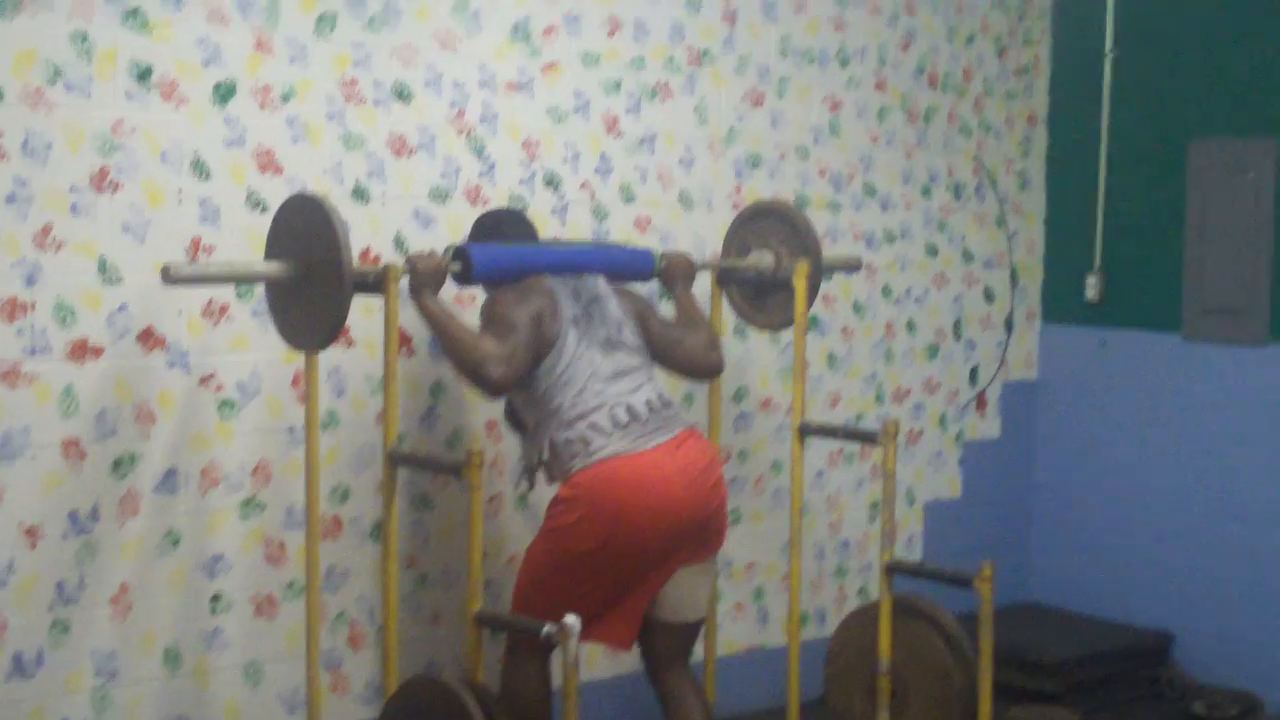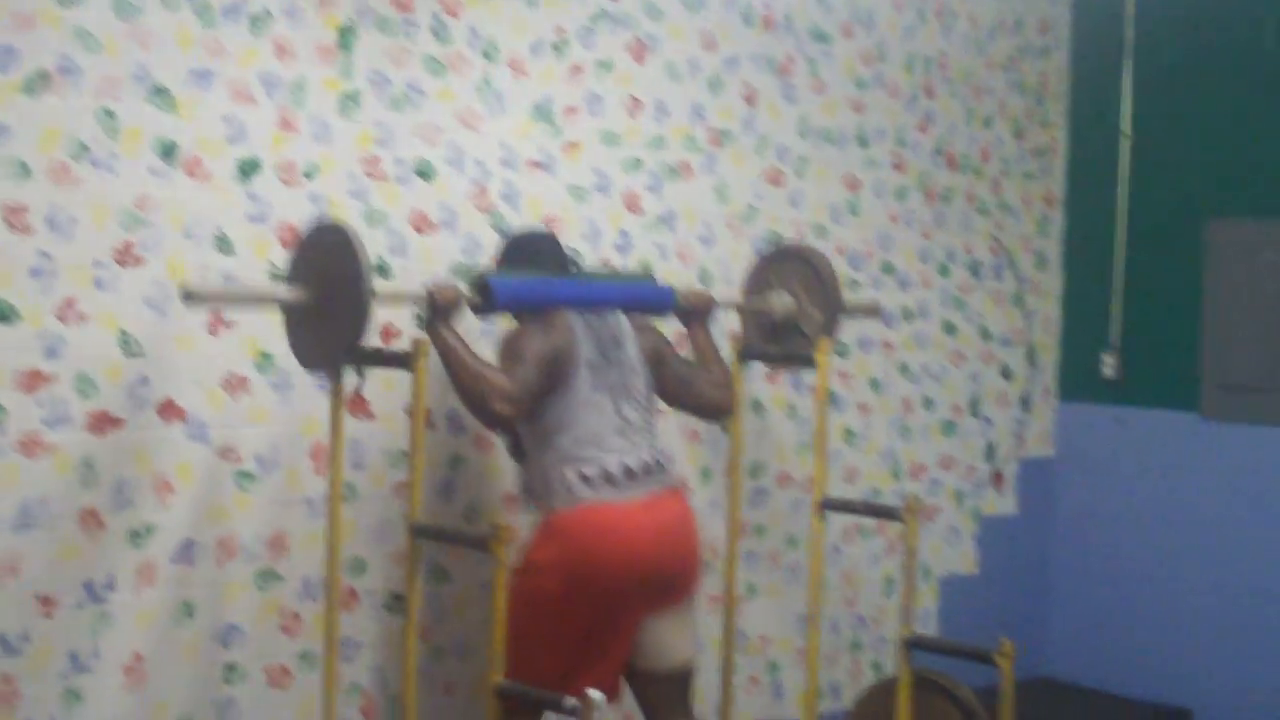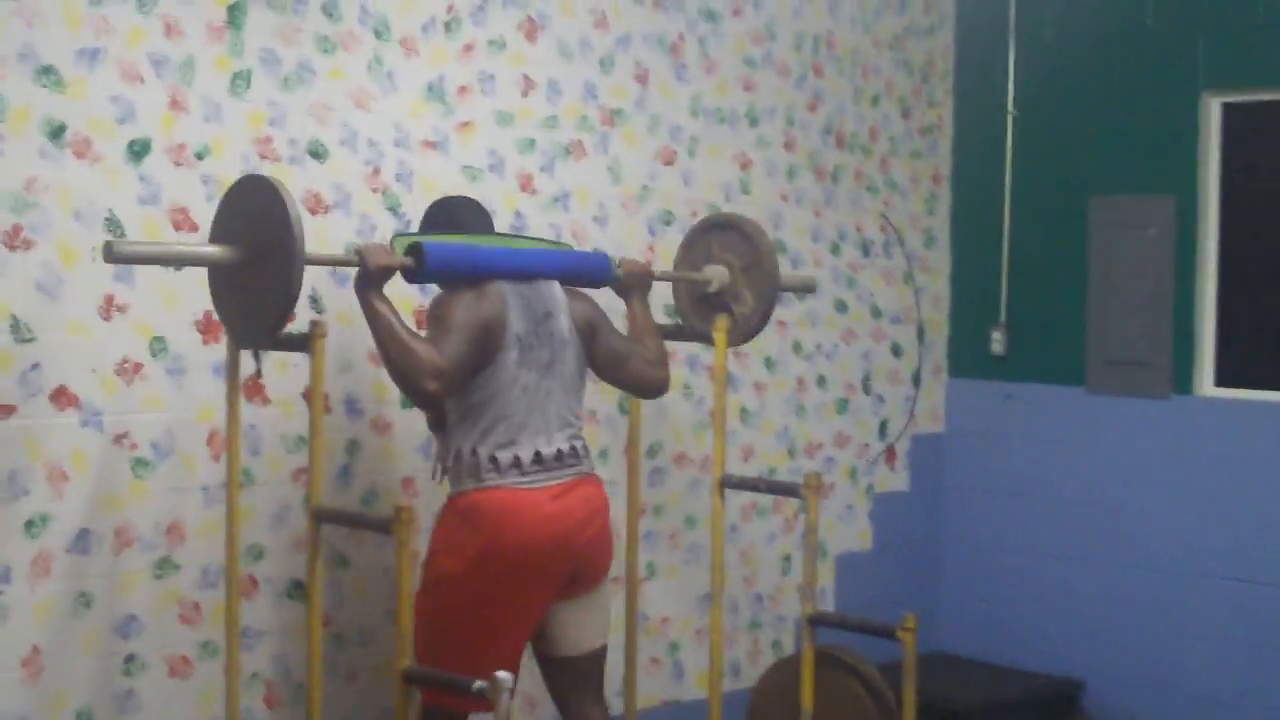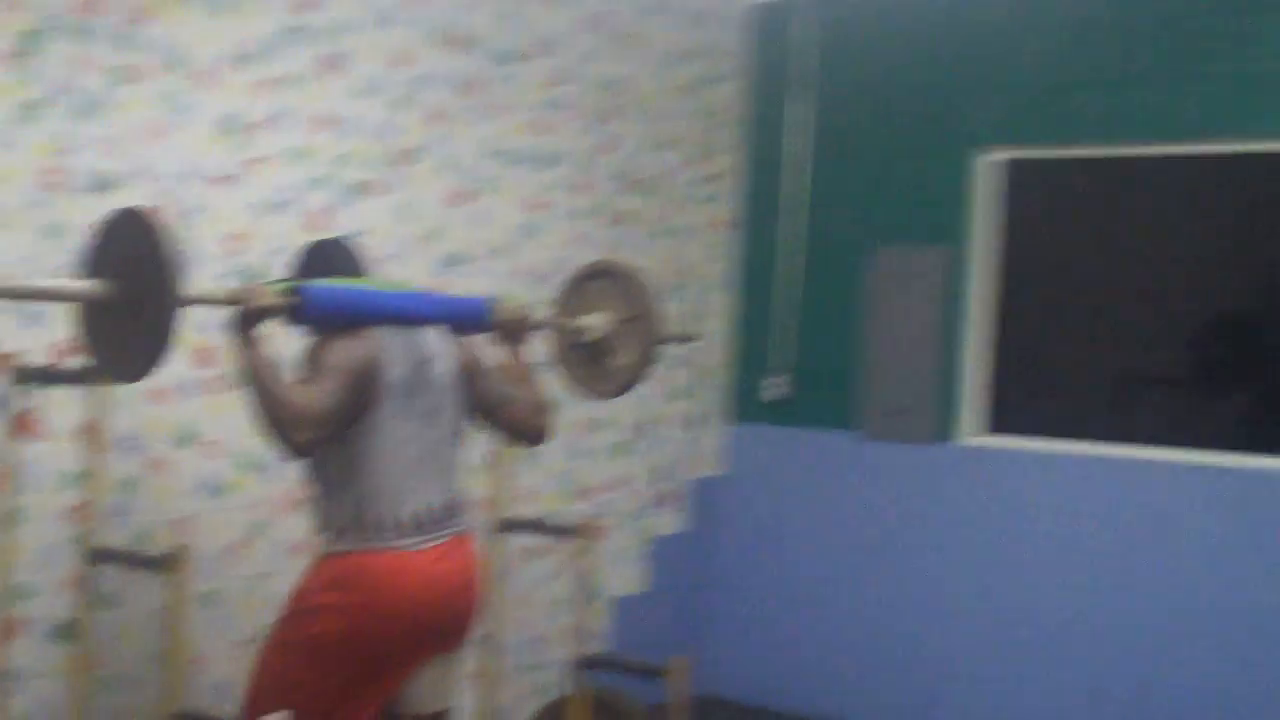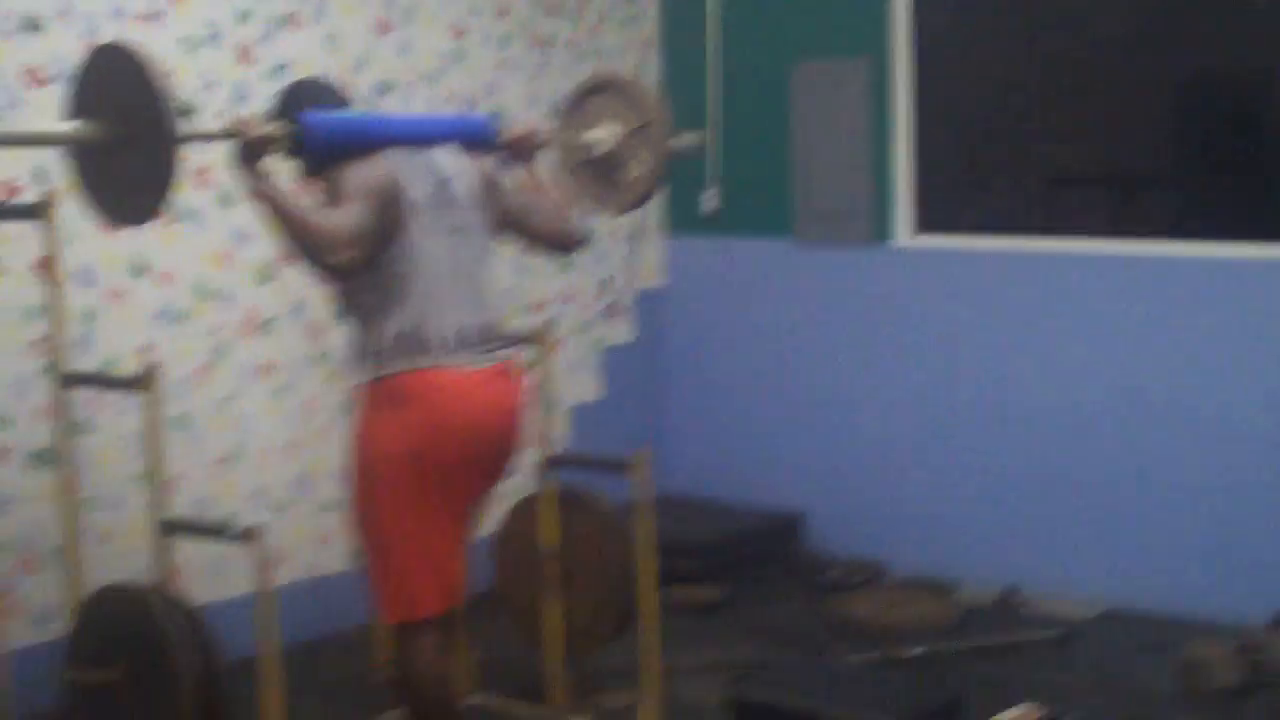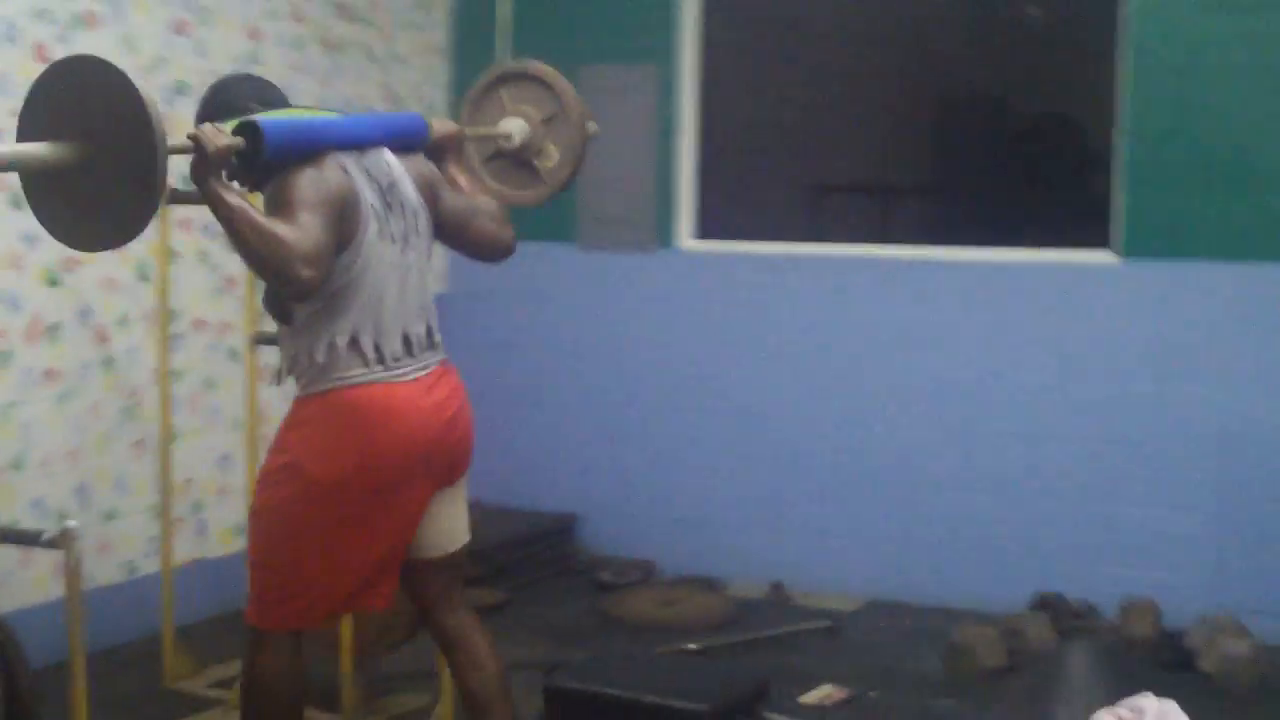
dt=0.5s
person 1, frame 1
left shoulder: (516, 301)
right shoulder: (614, 295)
left elbow: (496, 370)
right elbow: (707, 359)
left wrist: (426, 295)
right wrist: (680, 287)
left hip: (616, 489)
right hip: (698, 474)
left knee: (528, 637)
right knee: (670, 660)
person 1, frame 2
left shoulder: (538, 334)
right shoulder: (637, 333)
left elbow: (503, 404)
right elbow: (720, 400)
left wrist: (441, 327)
right wrist: (698, 326)
left hip: (587, 532)
right hip: (669, 522)
person 1, frame 3
left shoulder: (465, 303)
right shoulder: (571, 302)
left elbow: (431, 379)
right elbow: (652, 376)
left wrist: (372, 293)
right wrist: (636, 295)
left hip: (498, 516)
right hip: (581, 507)
person 1, frame 4
left shoulder: (342, 347)
right shoulder: (448, 345)
left elbow: (301, 426)
right elbow: (532, 422)
left wrist: (247, 333)
right wrist: (512, 344)
left hip: (369, 575)
right hip: (451, 571)
person 1, frame 5
left shoulder: (359, 175)
right shoulder: (463, 163)
left elbow: (339, 251)
right elbow: (565, 231)
left wrist: (258, 174)
right wrist: (526, 165)
left hip: (419, 401)
right hip: (493, 387)
left knee: (418, 612)
right knee: (432, 581)
person 1, frame 6
left shoulder: (305, 181)
right shoulder: (403, 163)
left elbow: (299, 267)
right elbow: (498, 238)
left wrist: (216, 185)
right wrist: (450, 161)
left hip: (355, 417)
right hip: (439, 402)
left knee: (275, 619)
right knee: (447, 605)
